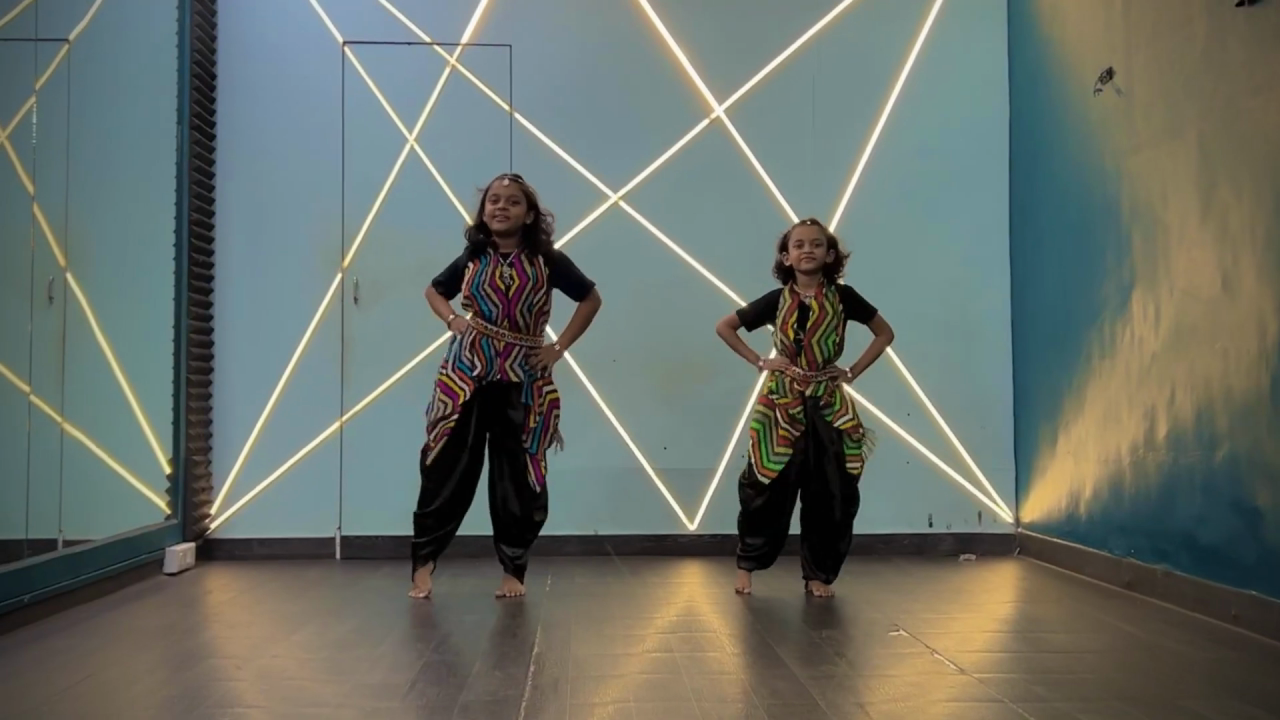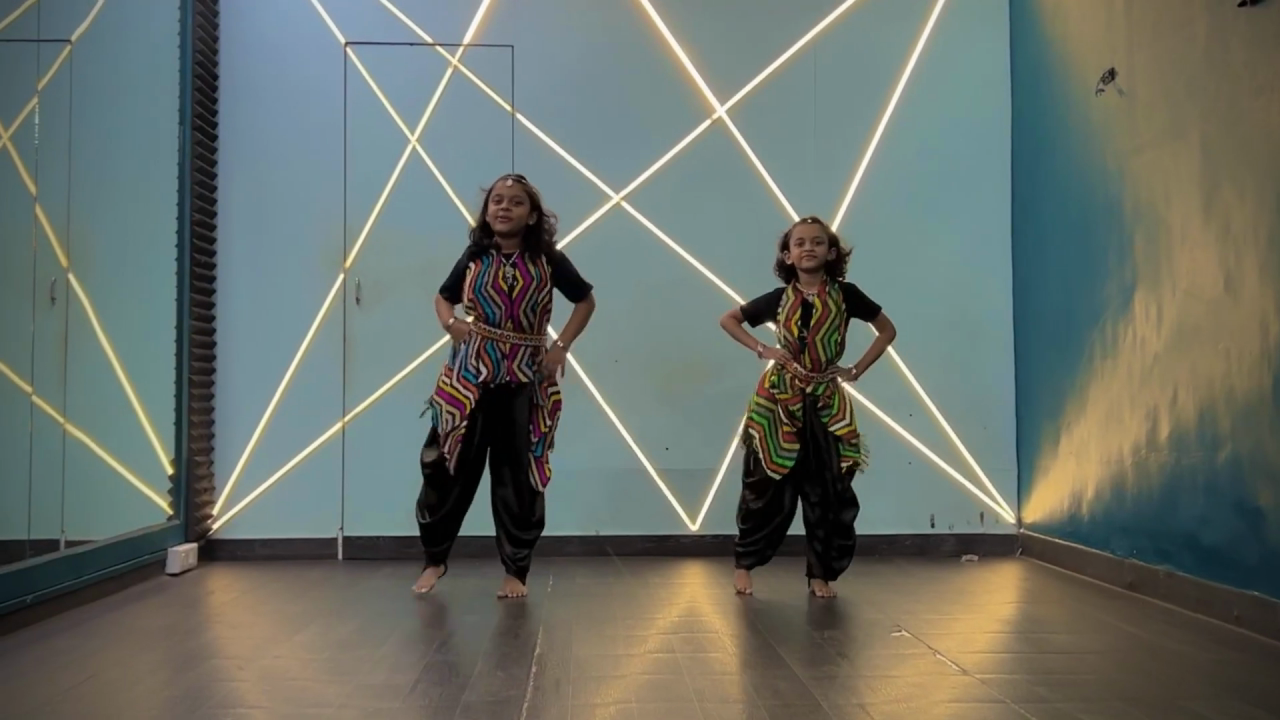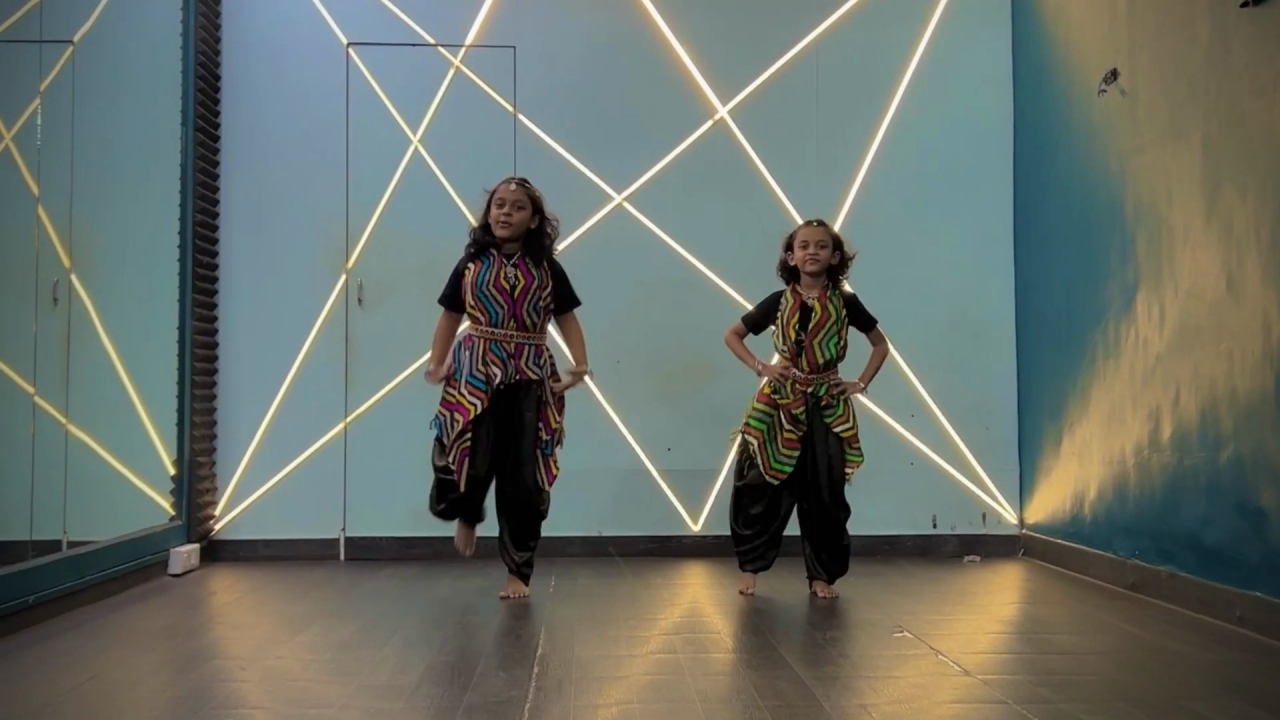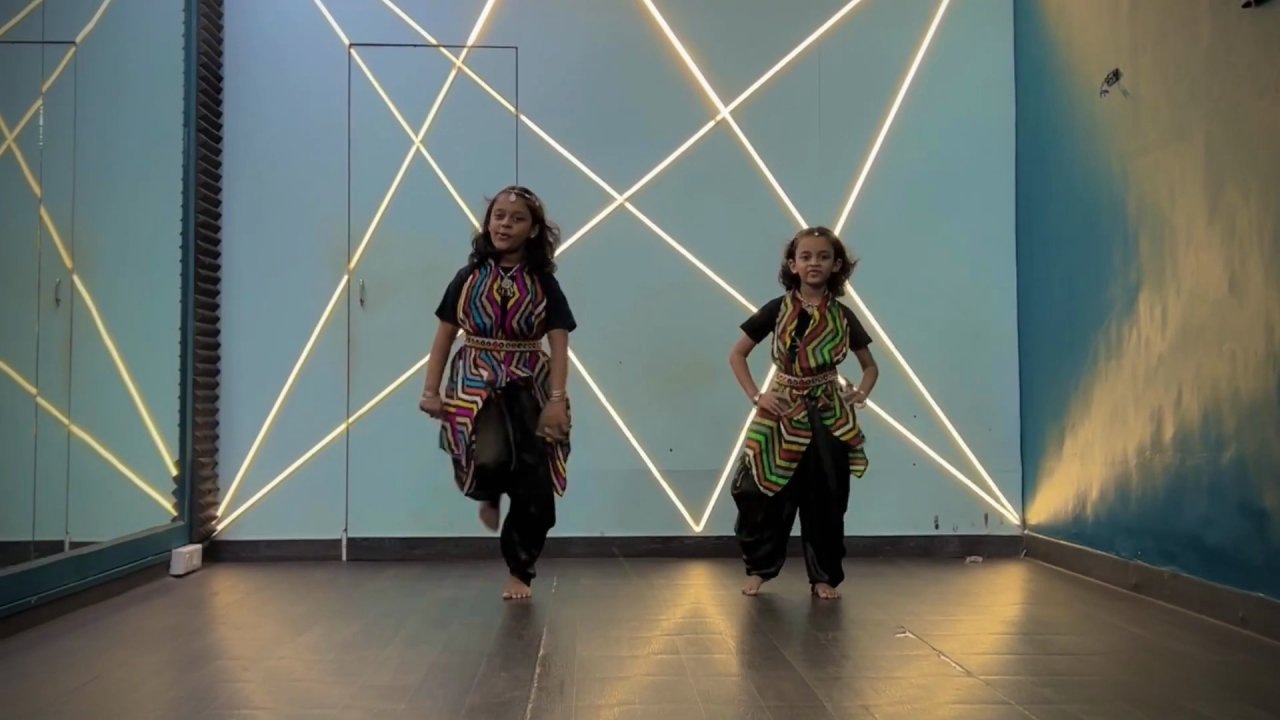
dt=0.1s
person 1, frame 1
left shoulder: (547, 261)
right shoulder: (471, 258)
left elbow: (591, 298)
right elbow: (434, 291)
left wrist: (559, 346)
right wrist: (452, 318)
left hip: (522, 379)
right hip: (470, 372)
left knee: (518, 477)
right knee: (449, 469)
left ankle: (513, 570)
right ankle: (424, 565)
person 1, frame 2
left shoulder: (549, 261)
right shoulder: (474, 259)
left elbow: (585, 300)
right elbow: (443, 298)
left wrist: (561, 346)
right wrist: (452, 323)
left hip: (526, 380)
right hip: (472, 376)
left knee: (519, 478)
right knee: (452, 470)
left ankle: (515, 570)
right ankle: (435, 560)
person 1, frame 3
left shoulder: (546, 268)
right shoulder: (471, 264)
left elbow: (567, 317)
right elbow: (448, 316)
left wrist: (580, 361)
right wrist: (437, 362)
left hip: (528, 379)
right hip: (476, 373)
left knee: (526, 478)
right knee: (468, 462)
left ankle: (518, 570)
right ankle: (467, 517)
person 1, frame 4
left shoulder: (543, 281)
right shoulder: (469, 276)
left elbow: (558, 342)
right elbow: (445, 331)
left wrist: (558, 400)
right wrist: (432, 386)
left hip: (529, 386)
right hip: (476, 380)
left knee: (532, 482)
right knee: (490, 459)
left ankle: (520, 572)
right ankle: (489, 497)
person 2, frame 1
left shoulder: (842, 296)
right shoulder: (776, 300)
left elbow: (885, 332)
right elbow: (724, 327)
left wrist: (853, 372)
right wrist: (758, 361)
left hip: (827, 402)
right hip: (781, 401)
left knee: (829, 493)
right knee: (768, 487)
left ankle: (819, 573)
right ankle: (747, 564)
person 2, frame 2
left shoulder: (846, 295)
right shoulder: (779, 298)
left elbow: (887, 330)
right elbow: (728, 319)
left wrist: (856, 370)
right wrist: (761, 349)
left hip: (826, 401)
right hip: (781, 397)
left knee: (828, 490)
right knee: (769, 483)
left ankle: (821, 572)
right ankle: (745, 562)
person 2, frame 3
left shoulder: (844, 303)
right shoulder: (778, 302)
left elbow: (880, 343)
right elbow: (732, 335)
left wrist: (862, 382)
right wrist: (760, 368)
left hip: (828, 406)
right hip: (780, 403)
left knee: (824, 495)
right knee: (765, 486)
left ankle: (821, 573)
right ankle: (750, 565)
person 2, frame 4
left shoulder: (842, 315)
right shoulder: (777, 309)
left elbow: (869, 365)
right elbow: (737, 354)
left wrist: (861, 392)
right wrist: (755, 396)
left hip: (828, 411)
right hip: (782, 411)
left knee: (827, 498)
right knee: (764, 494)
left ankle: (823, 576)
right ankle: (758, 569)
